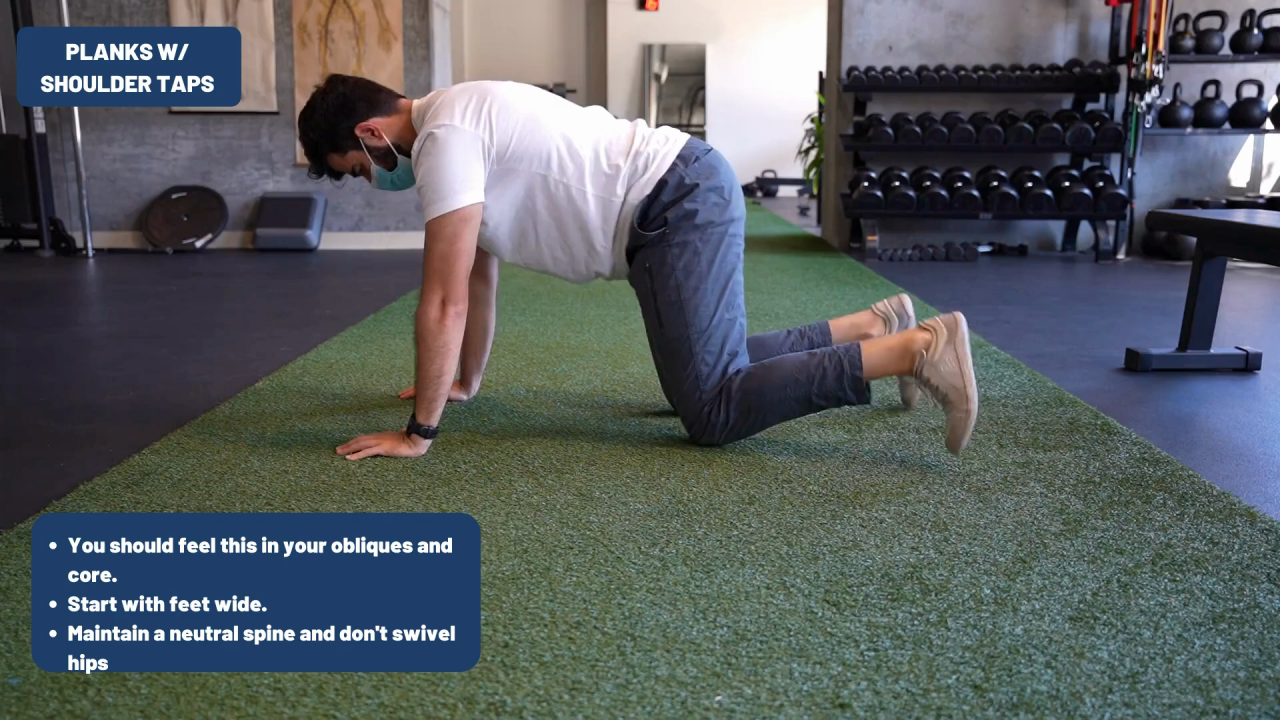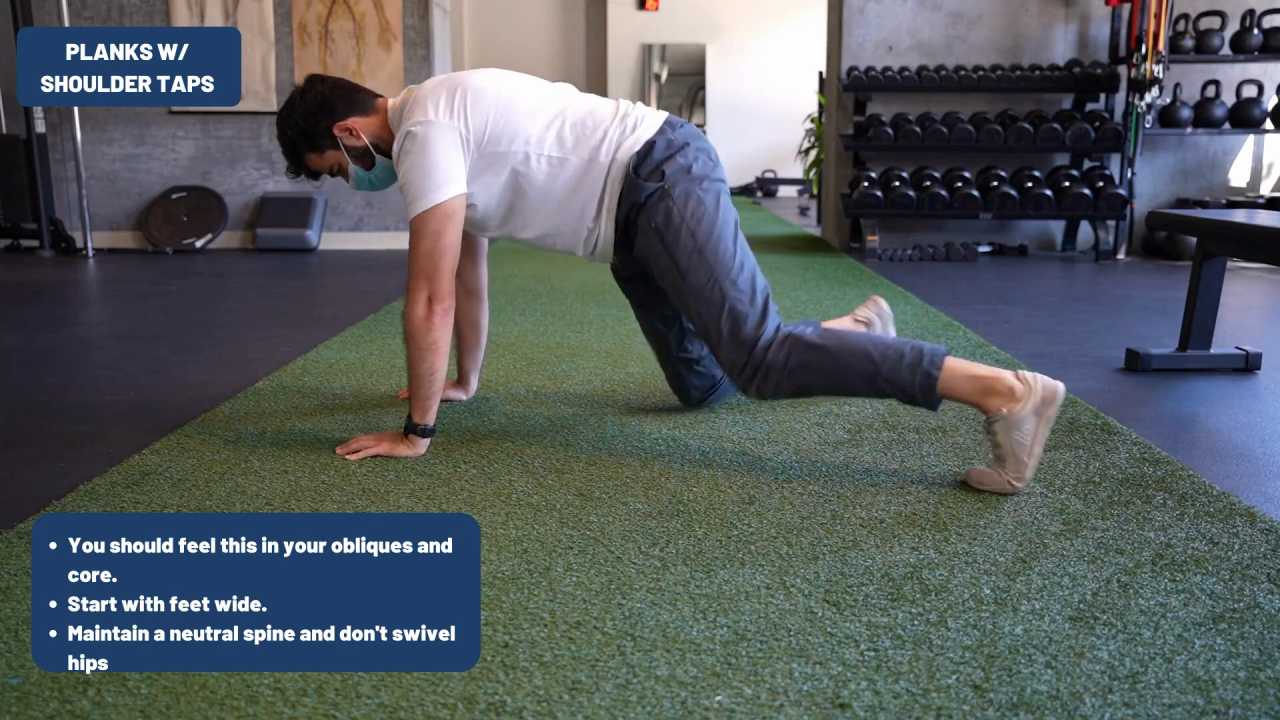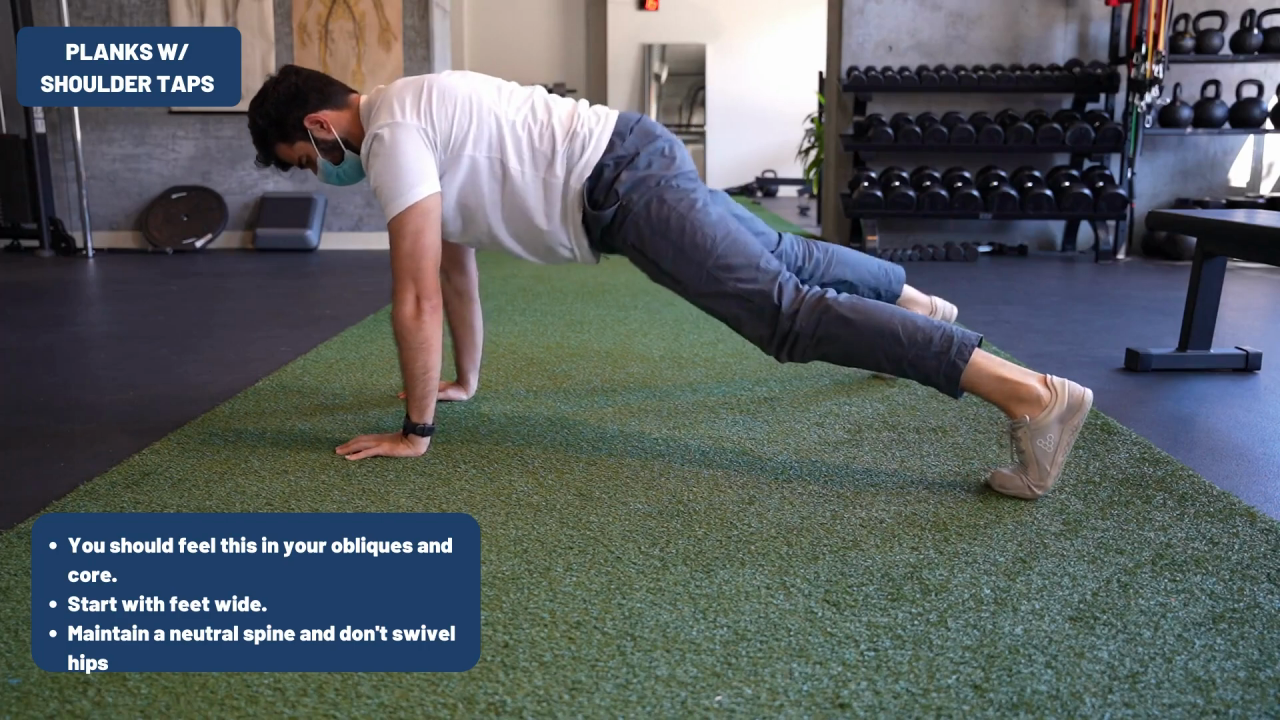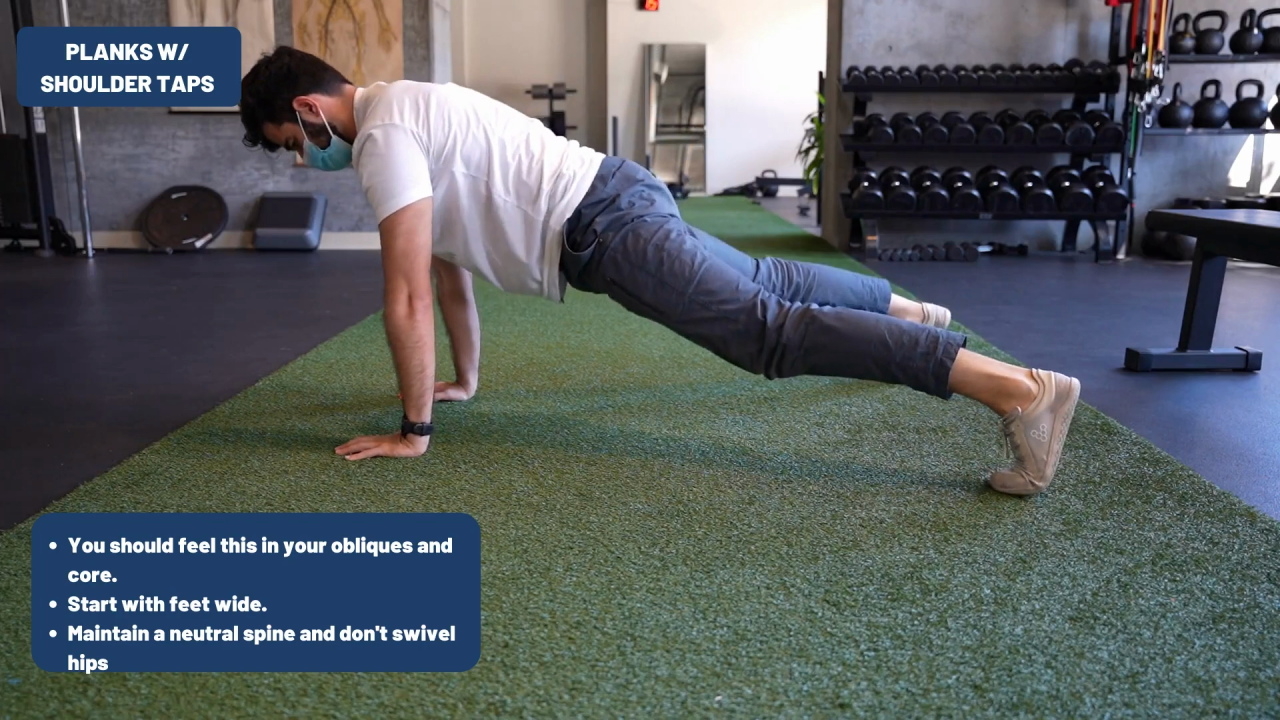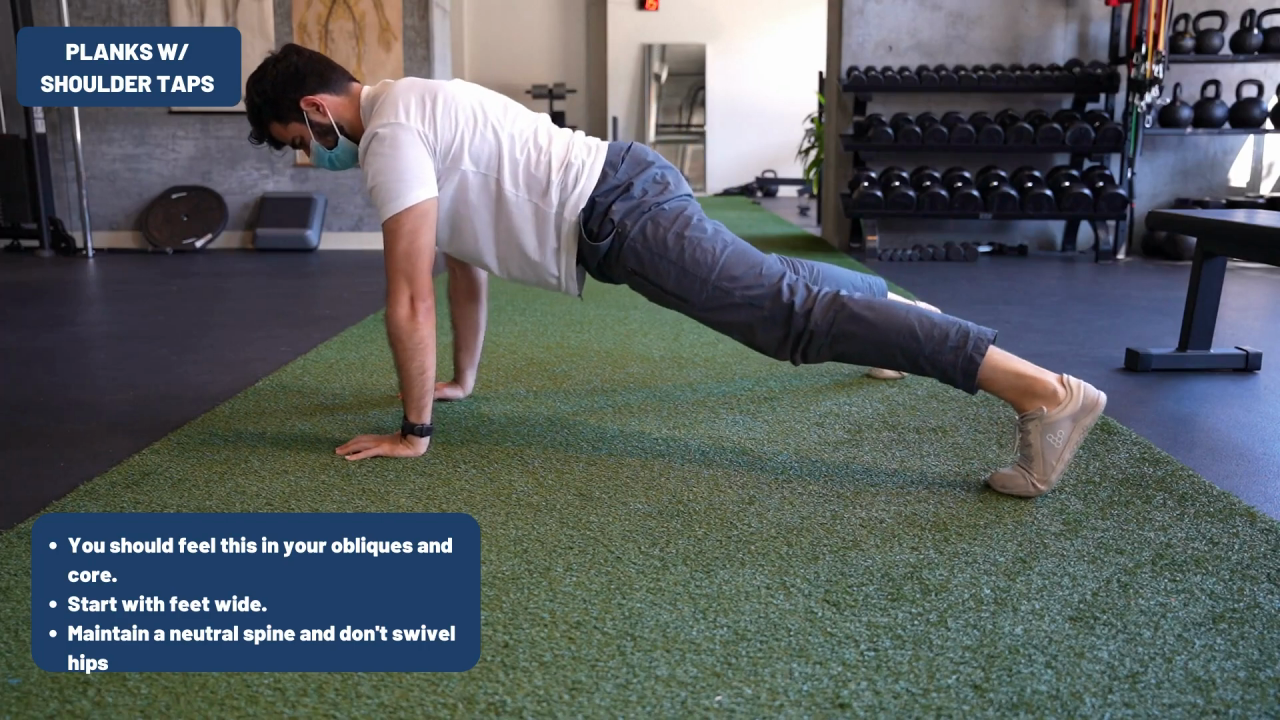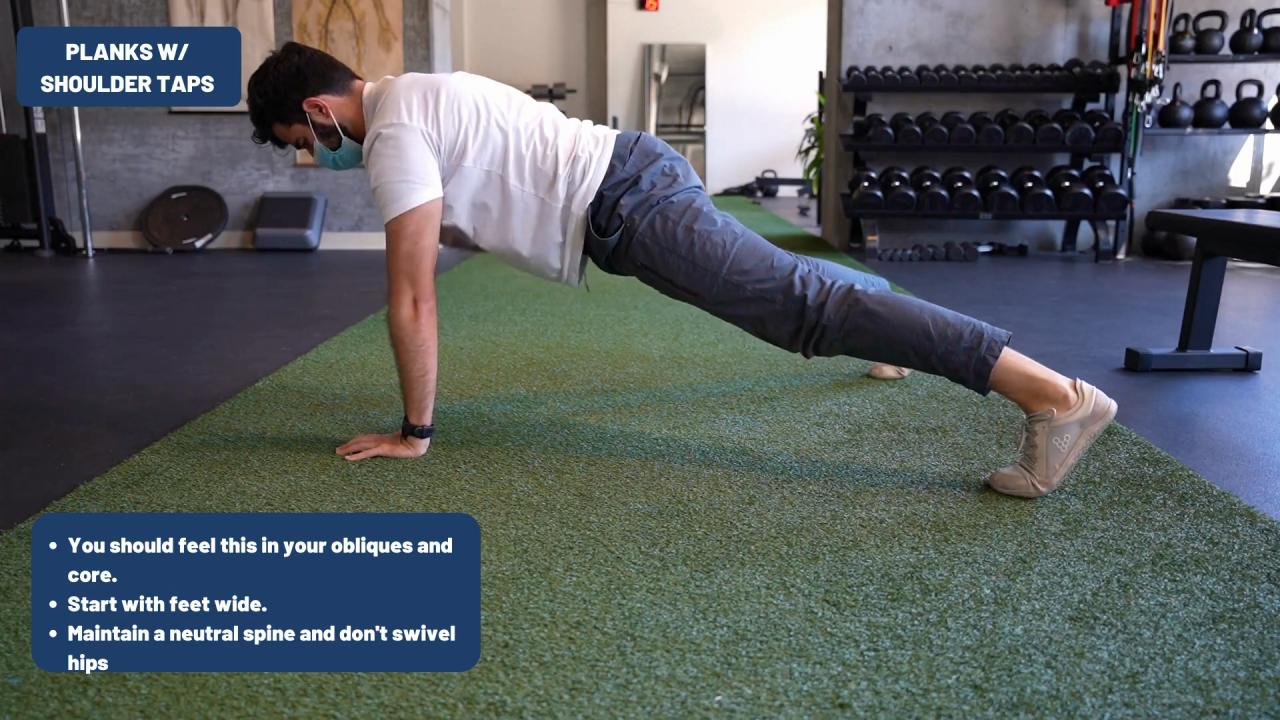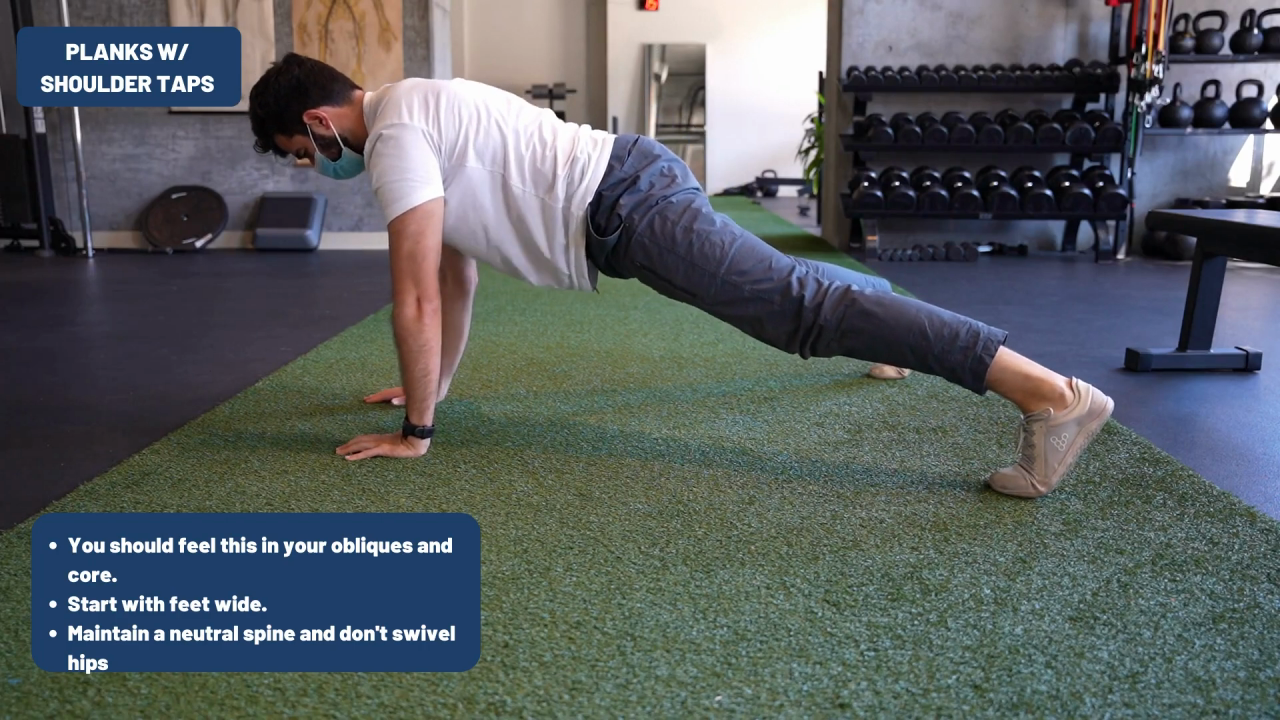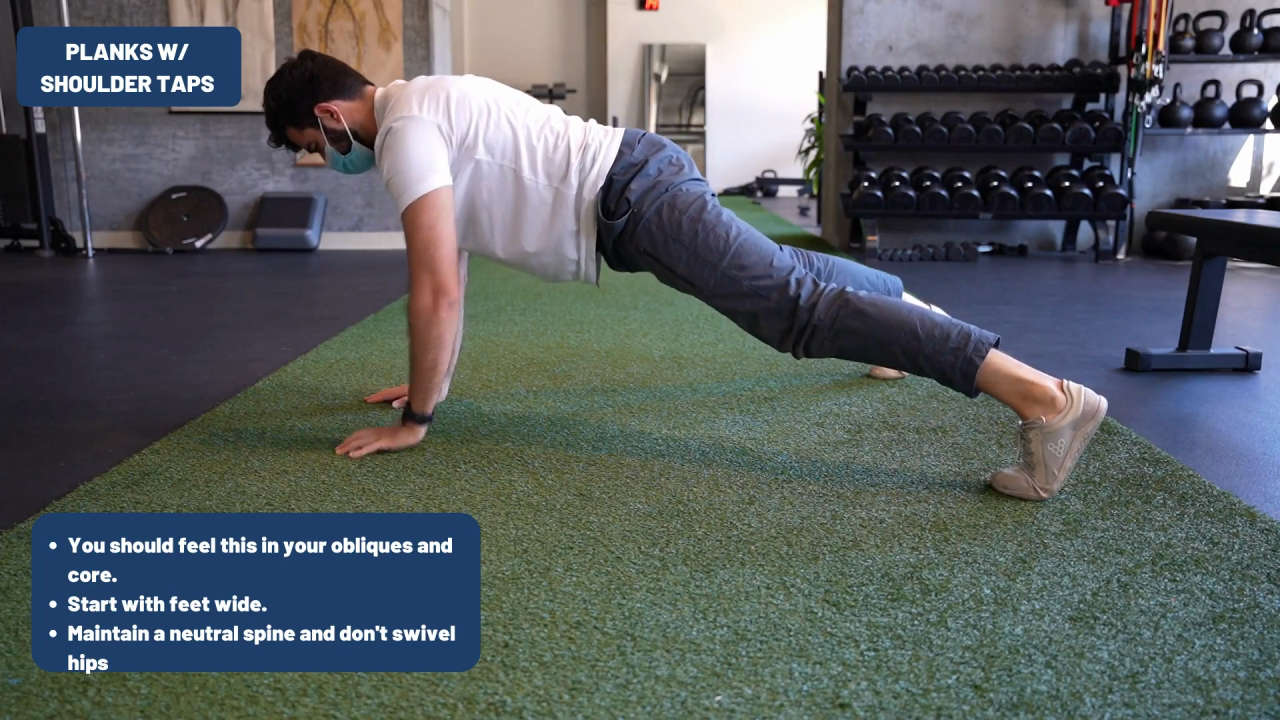
dt=0.3s
person 1, frame 1
left shoulder: (442, 141)
right shoulder: (457, 123)
left elbow: (444, 297)
right elbow: (478, 273)
left wrist: (417, 430)
right wrist: (464, 380)
left hip: (680, 204)
right hip: (679, 196)
left knee: (713, 411)
right knee: (705, 372)
left ankle: (919, 349)
right ankle: (876, 323)
person 1, frame 2
left shoulder: (420, 134)
right shoulder: (441, 117)
left elbow: (432, 296)
right elbow: (468, 271)
left wrist: (415, 429)
right wrist: (462, 380)
left hip: (658, 178)
right hip: (652, 180)
left knee: (759, 360)
right knee: (700, 384)
left ankle: (1006, 394)
right ankle: (857, 331)
person 1, frame 3
left shoulder: (390, 134)
right shoulder: (412, 115)
left elbow: (418, 294)
right elbow: (455, 259)
left wrist: (414, 428)
right wrist: (463, 378)
left hip: (624, 184)
right hip: (632, 164)
left knee: (781, 310)
right knee: (770, 258)
left ankle: (1031, 396)
right ankle: (921, 306)
person 1, frame 4
left shoulder: (383, 133)
right shoulder: (406, 112)
left elbow: (408, 297)
right elbow: (449, 266)
left wrist: (413, 427)
right wrist: (465, 377)
left hip: (603, 225)
right hip: (615, 201)
left knee: (767, 329)
right knee: (760, 283)
left ankle: (1019, 391)
right ankle: (914, 314)
person 1, frame 5
left shoulder: (387, 135)
right shoulder: (411, 108)
left elbow: (410, 297)
right elbow: (474, 243)
left wrist: (413, 429)
right wrist: (461, 373)
left hip: (618, 215)
right hip: (623, 189)
left knee: (789, 314)
right knee: (771, 278)
left ankle: (1045, 393)
right ankle: (903, 307)
person 1, frame 6
left shoulder: (391, 134)
right shoulder: (413, 103)
left elbow: (411, 300)
right elbow: (500, 209)
left wrist: (415, 430)
right wrist: (432, 238)
left hip: (627, 208)
right hip: (632, 176)
left knee: (798, 305)
right knee: (780, 277)
left ankle: (1054, 396)
right ankle: (896, 308)
person 1, frame 7
left shoulder: (392, 138)
right shoulder: (416, 112)
left elbow: (415, 298)
right elbow: (455, 270)
left wrist: (415, 432)
right wrist: (434, 383)
left hip: (628, 207)
right hip: (633, 185)
left knee: (796, 306)
right knee: (773, 277)
left ankle: (1051, 394)
right ankle: (906, 308)
person 1, frame 8
left shoulder: (403, 130)
right shoulder: (423, 112)
left elbow: (434, 287)
right elbow: (454, 272)
left wrist: (416, 418)
right wrist: (435, 381)
left hip: (633, 199)
right hip: (637, 185)
left knee: (793, 306)
right knee: (781, 272)
left ankle: (1043, 396)
right ankle: (907, 305)
